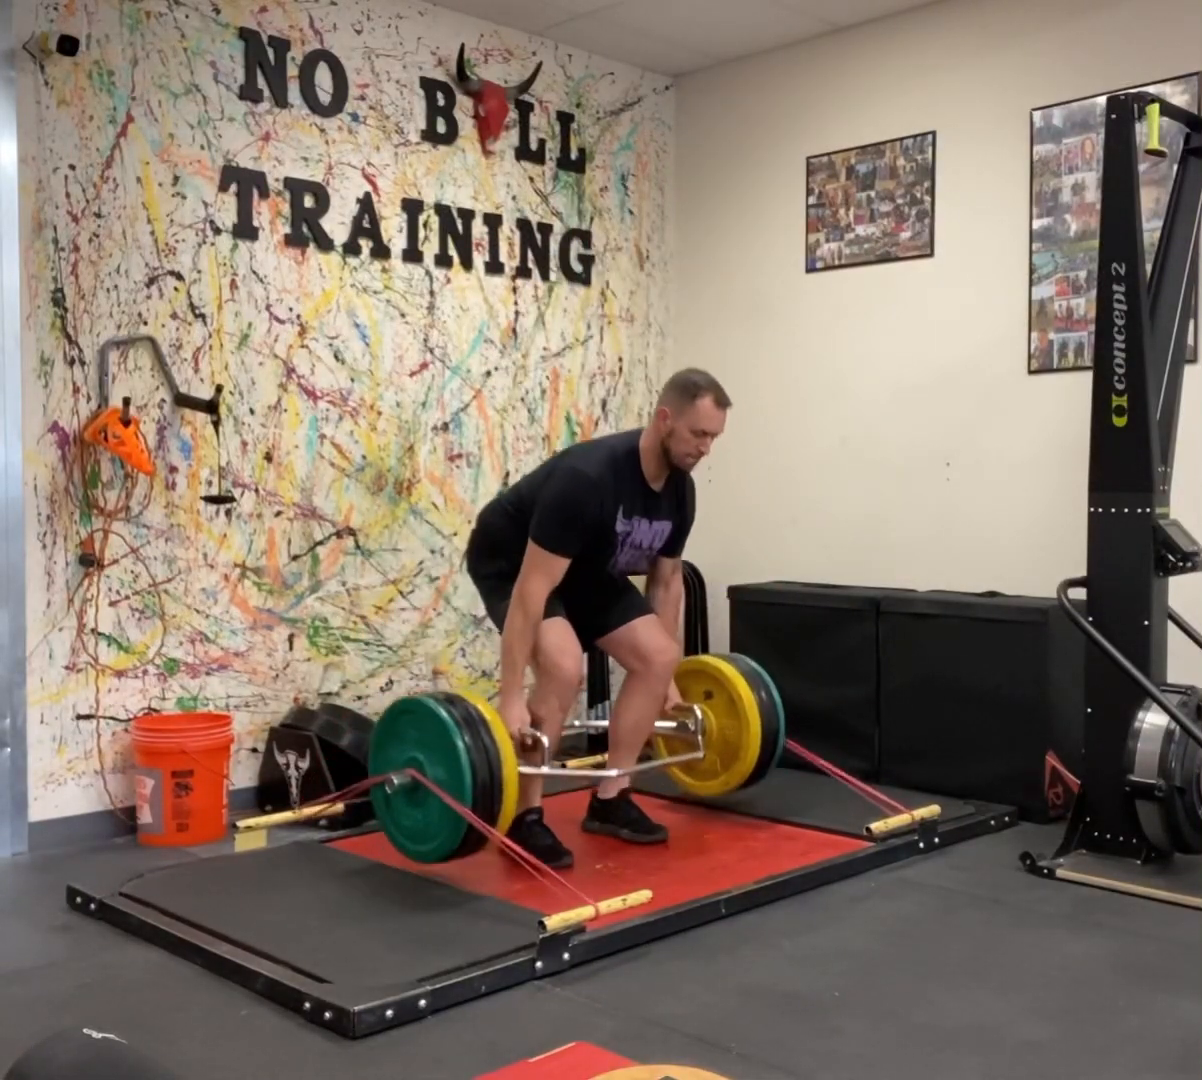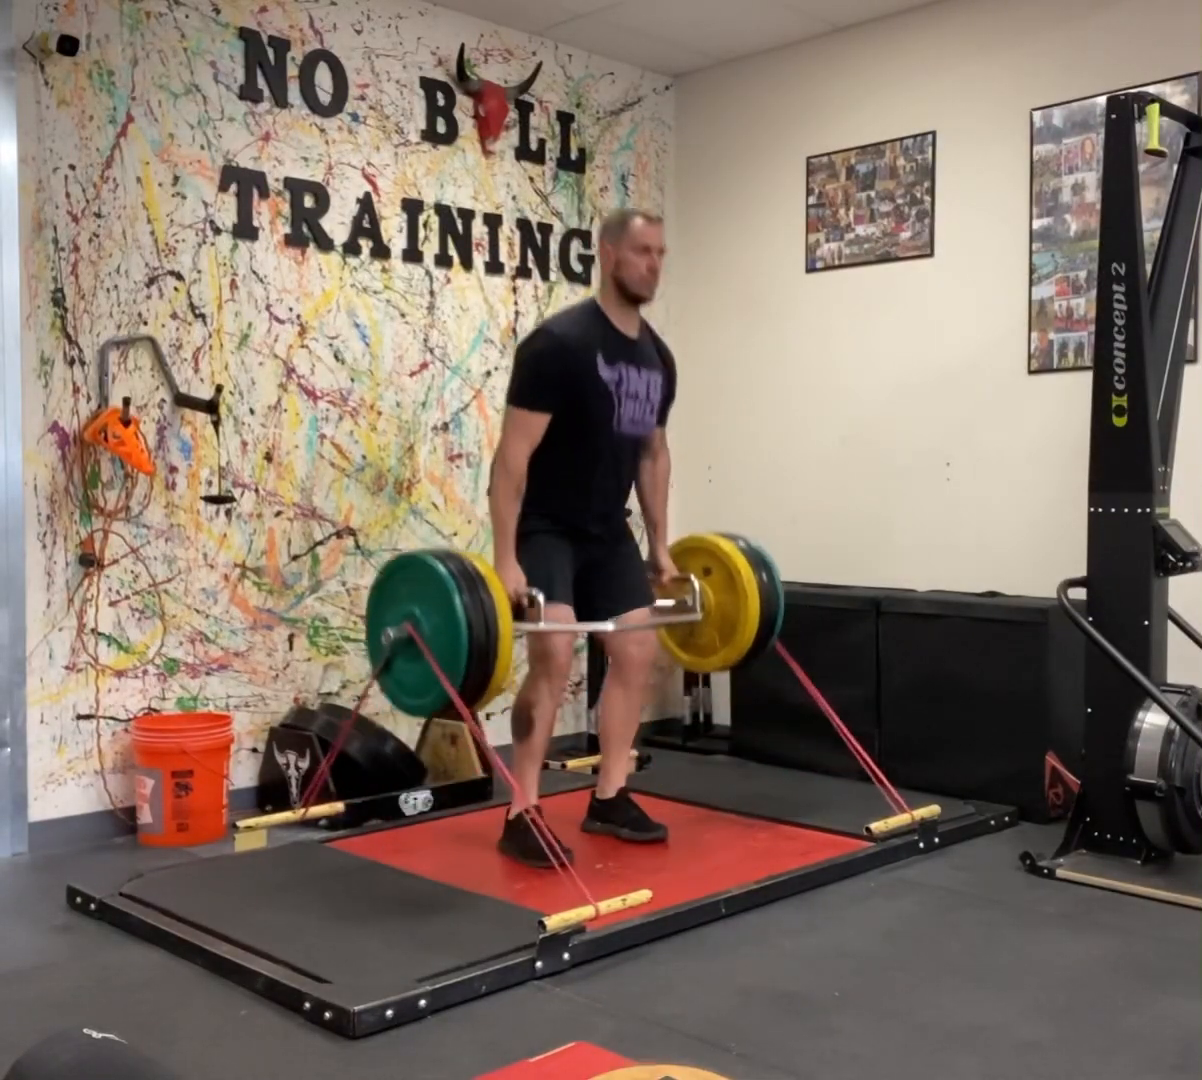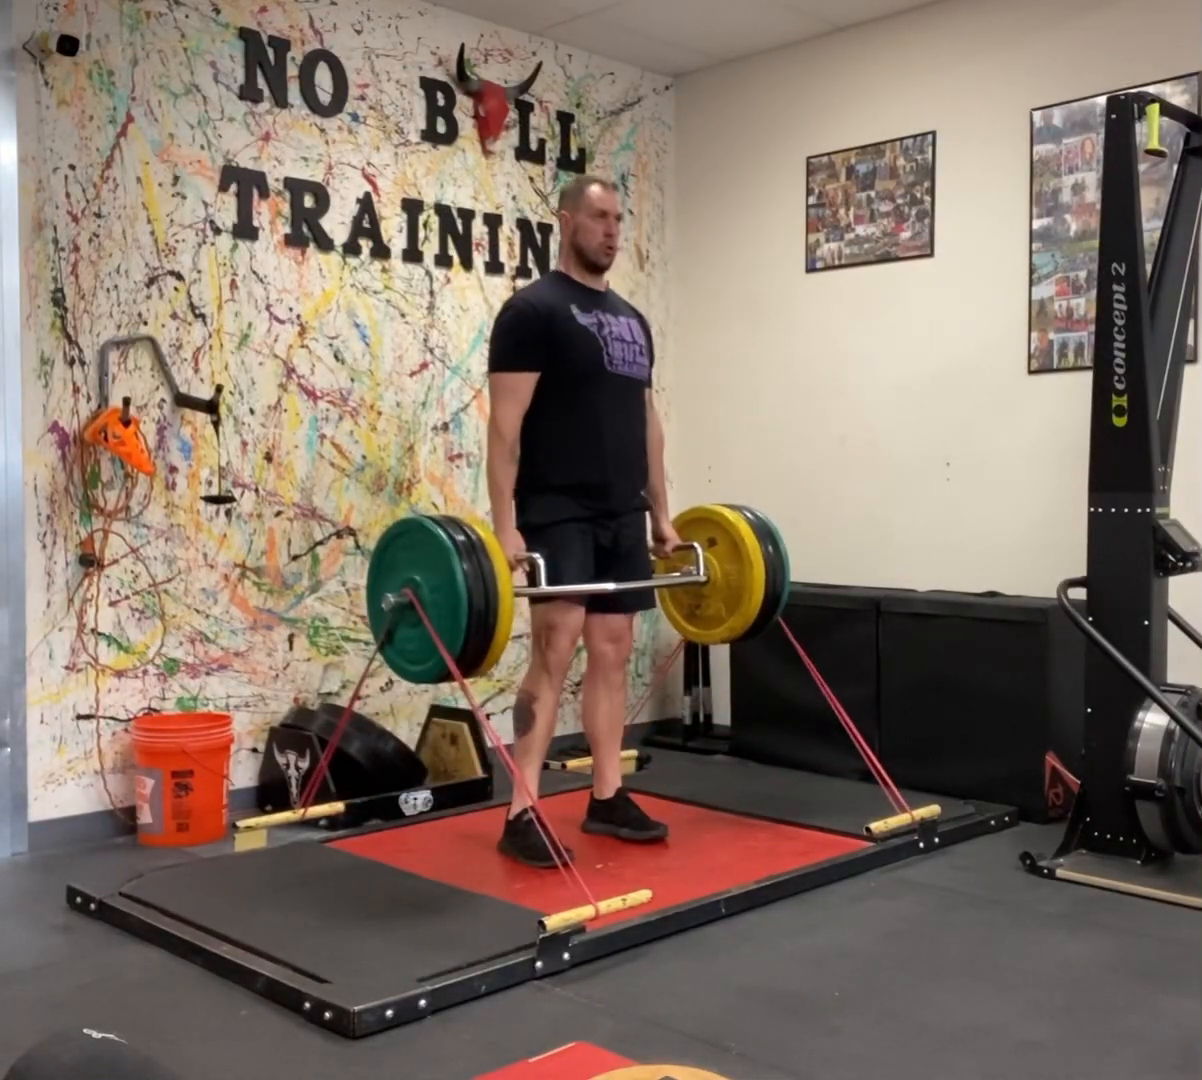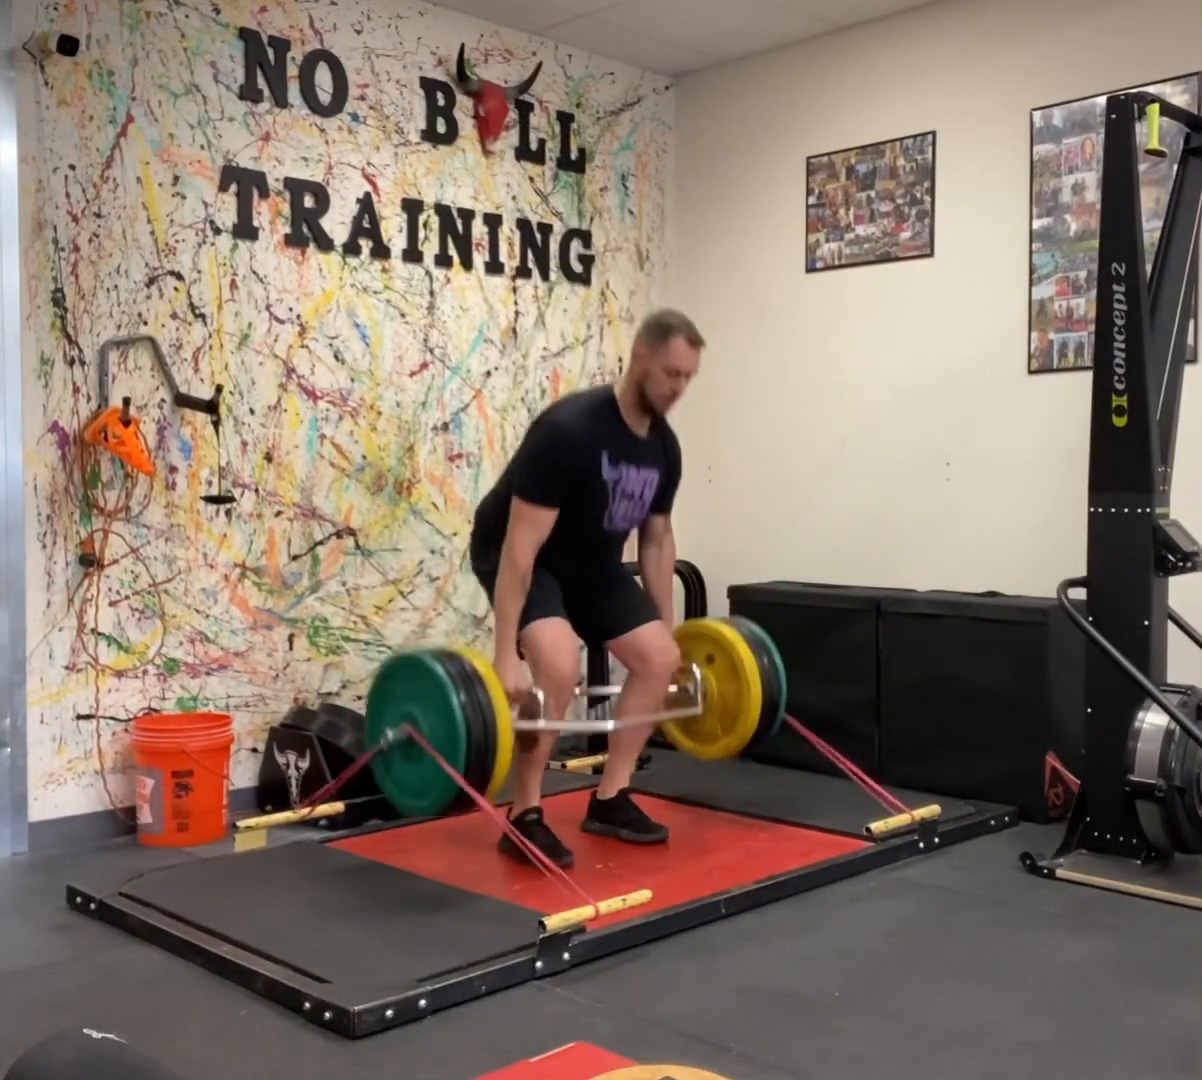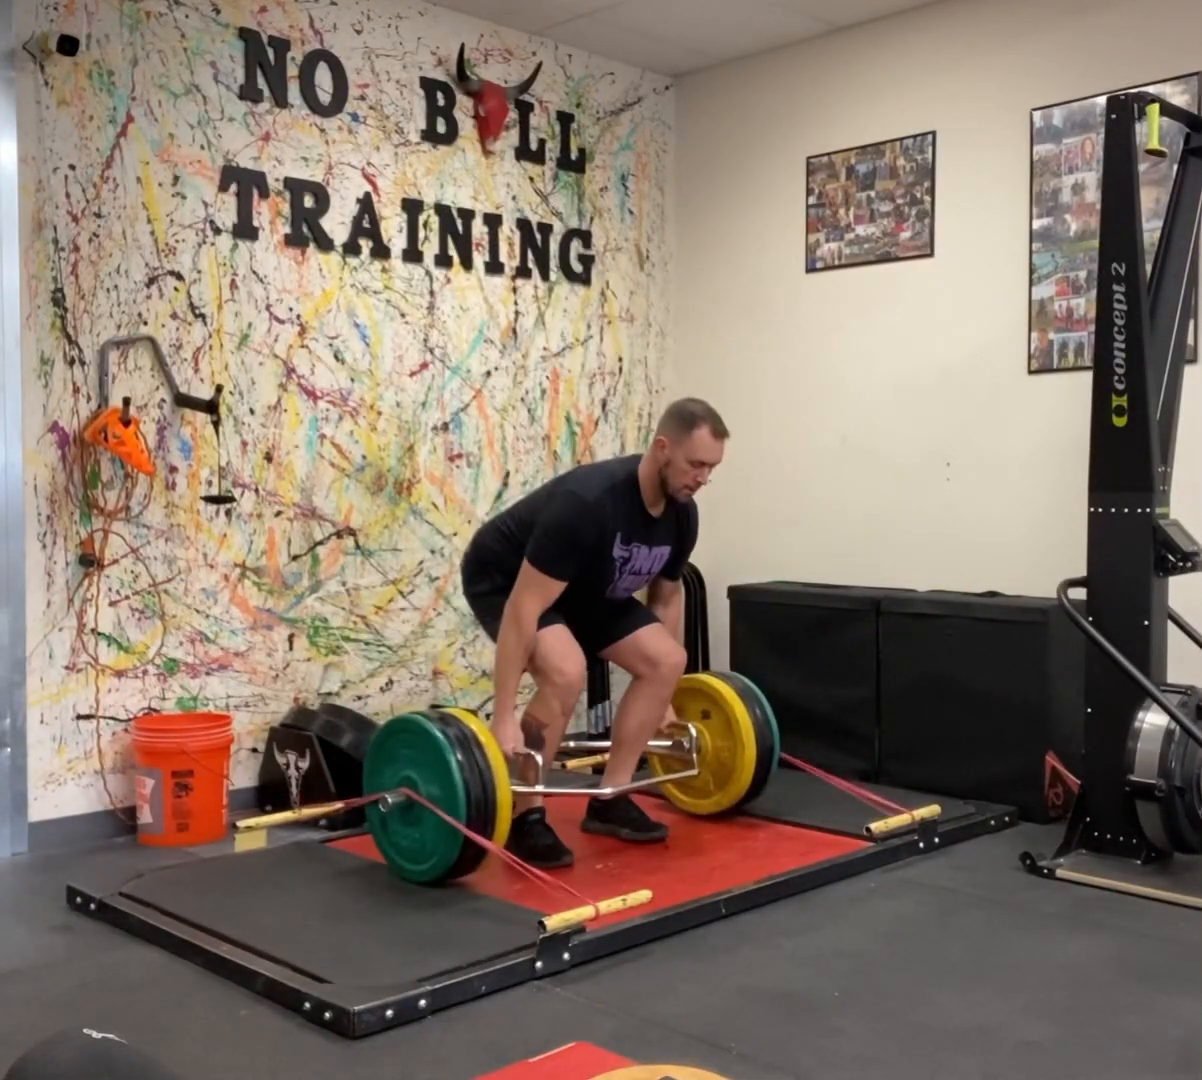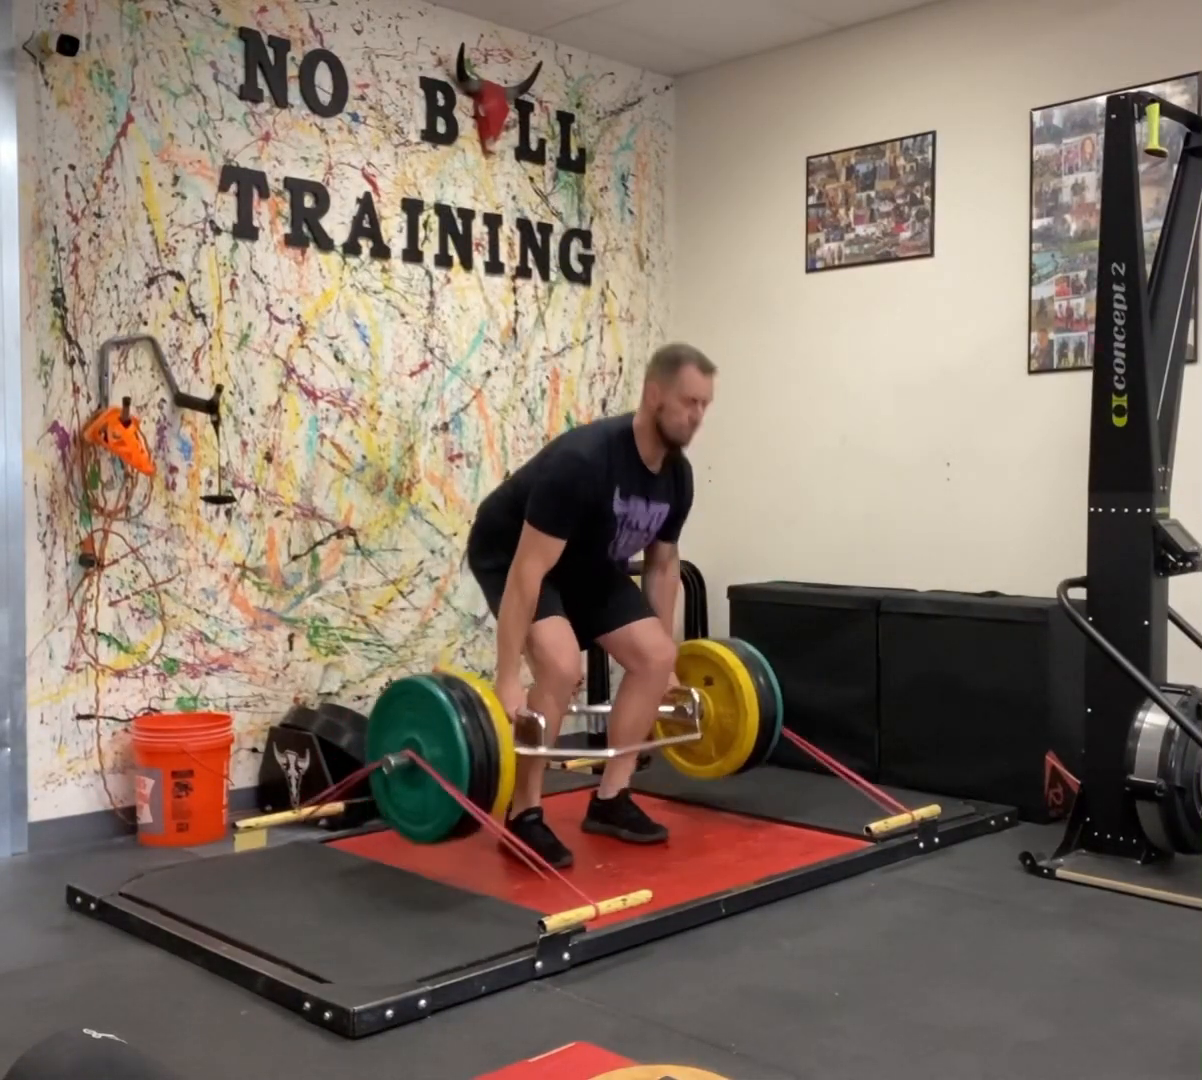
dt=0.4s
person 1, frame 1
left shoulder: (679, 492)
right shoulder: (587, 479)
left elbow: (666, 581)
right elbow: (531, 591)
left wrist: (671, 679)
right wrist: (511, 700)
left hip: (591, 572)
right hip: (509, 561)
left knee: (659, 657)
right knee: (563, 667)
left ankle: (610, 798)
right ankle: (524, 817)
person 1, frame 2
left shoulder: (657, 357)
right shoulder: (559, 342)
left elbow: (654, 455)
right elbow: (513, 454)
left wrist: (660, 548)
right wrist: (506, 562)
left hip: (603, 524)
right hip: (539, 521)
left knee: (637, 651)
right knee: (555, 653)
left ankle: (609, 797)
right ankle: (522, 815)
person 1, frame 3
left shoulder: (631, 318)
right shoulder: (533, 309)
left elbow: (646, 419)
right elbow: (505, 423)
left wrist: (660, 513)
right wrist: (506, 526)
left hip: (622, 514)
right hip: (557, 513)
left knee: (611, 655)
right knee: (555, 654)
left ankle: (607, 798)
right ankle: (522, 815)
person 1, frame 4
left shoulder: (663, 446)
right shoulder: (568, 431)
left elbow: (657, 540)
right elbow: (521, 545)
left wrist: (668, 632)
right wrist: (506, 657)
left hip: (593, 562)
right hip: (514, 558)
left knee: (656, 661)
right knee: (559, 667)
left ankle: (609, 799)
right ankle: (524, 817)
person 1, frame 5
left shoulder: (681, 517)
right shoulder: (586, 504)
left elbow: (667, 598)
right elbow: (524, 610)
left wrist: (667, 704)
right wrist: (504, 719)
right hip: (502, 578)
left knee: (666, 661)
right knee: (566, 671)
left ankle: (609, 799)
right ankle: (524, 817)
person 1, frame 6
left shoulder: (676, 475)
right shoulder: (582, 460)
left elbow: (663, 565)
right elbow: (528, 571)
left wrist: (669, 668)
right wrist: (507, 681)
left hip: (589, 563)
right hip: (510, 552)
left knee: (654, 656)
right knee: (561, 667)
left ankle: (609, 799)
right ankle: (523, 816)
